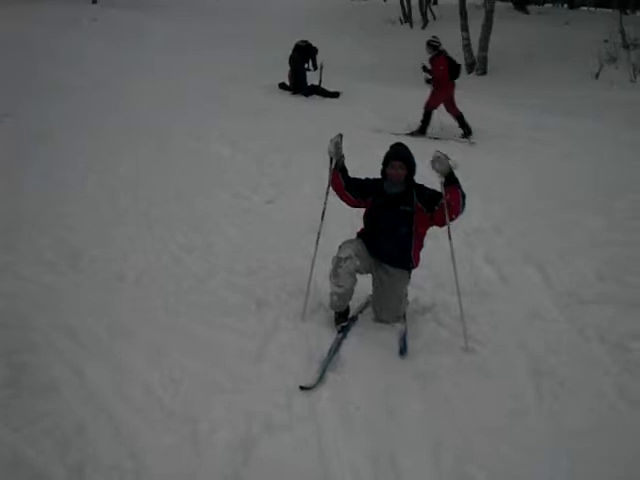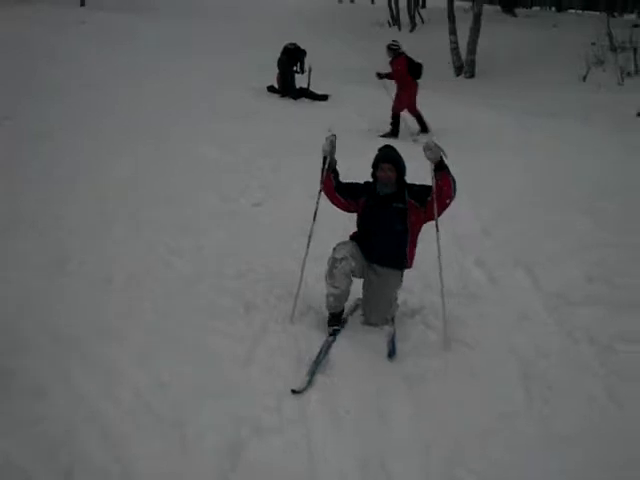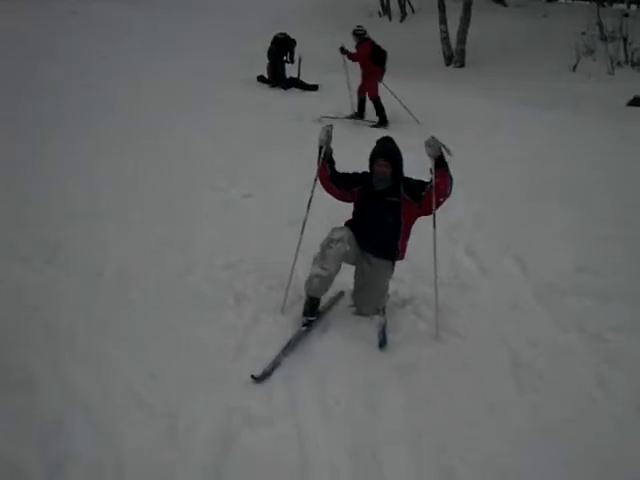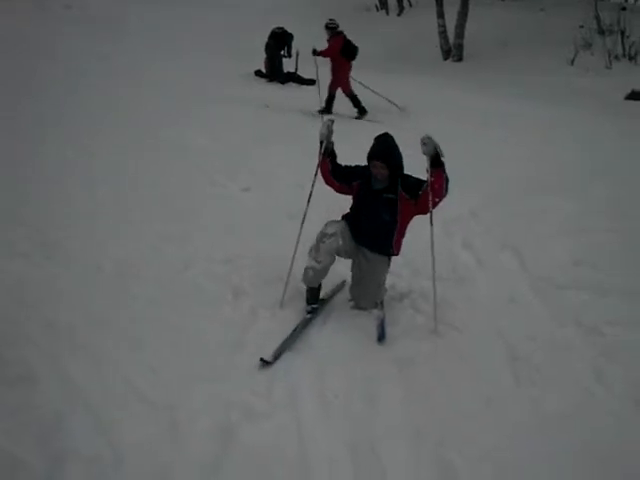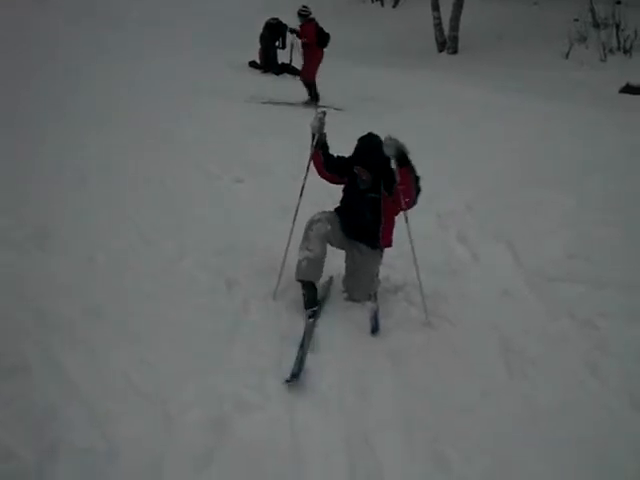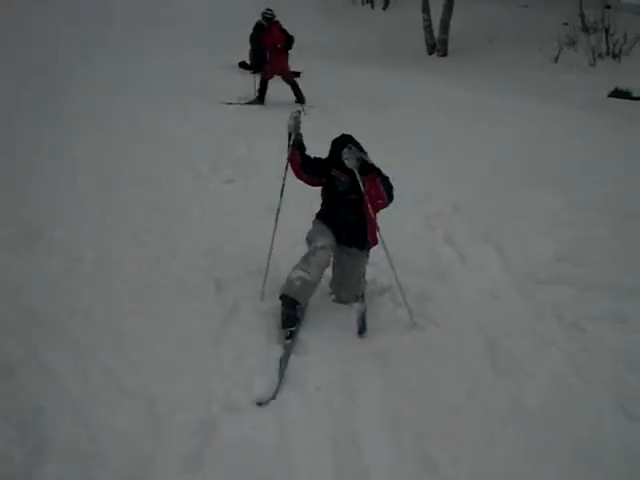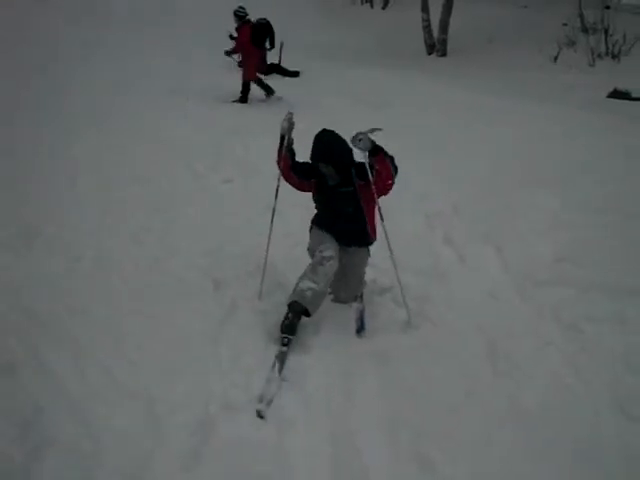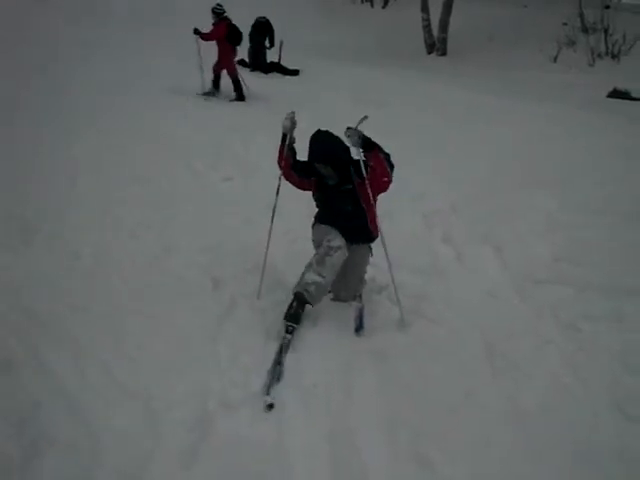
dt=0.3s
person 1, frame 1
left shoulder: (421, 197)
right shoulder: (374, 189)
left elbow: (452, 209)
right elbow: (346, 189)
left wrist: (447, 177)
right wrist: (337, 164)
left hip: (396, 266)
right hip: (367, 251)
left knee: (387, 318)
right knee: (346, 256)
left ankle: (395, 301)
right ankle: (340, 309)
person 1, frame 2
left shoulder: (413, 197)
right shoulder: (365, 192)
left elbow: (444, 196)
right elbow: (336, 193)
left wrist: (438, 165)
right wrist: (330, 165)
left hip: (389, 268)
right hip: (361, 255)
left knee: (376, 319)
right knee: (342, 257)
left ankle: (382, 308)
right ankle: (335, 310)
person 1, frame 3
left shoulder: (408, 191)
right shoulder: (361, 183)
left elbow: (439, 193)
right elbow: (332, 183)
left wrist: (438, 162)
right wrist: (326, 155)
left hip: (381, 259)
right hip: (354, 244)
left knee: (367, 311)
right knee: (337, 241)
left ankle: (374, 296)
right ankle: (313, 297)
person 1, frame 4
left shoulder: (406, 188)
right shoulder: (361, 177)
left elbow: (435, 194)
right elbow: (334, 176)
left wrist: (433, 160)
right wrist: (327, 147)
left hip: (377, 252)
right hip: (351, 235)
left knee: (365, 303)
right knee: (330, 235)
left ankle: (370, 290)
right ankle: (313, 285)
person 1, frame 5
left shoulder: (390, 183)
right shoulder: (351, 171)
left elbow: (409, 195)
right elbow: (326, 167)
left wrist: (401, 159)
right wrist: (319, 138)
left hip: (368, 244)
right hip: (342, 228)
left knee: (358, 296)
right knee: (318, 224)
left ankle: (366, 285)
right ankle: (308, 284)
person 1, frame 6
left shoulder: (367, 179)
right shoulder: (327, 172)
left elbow: (384, 197)
right elbow: (301, 165)
left wrist: (362, 167)
right wrist: (295, 138)
left hip: (355, 244)
right hip: (326, 228)
left knee: (346, 296)
right knee: (321, 250)
right ankle: (291, 301)
person 1, frame 7
left shoulder: (361, 175)
right shoulder: (316, 174)
left elbow: (388, 178)
right elbow: (290, 171)
left wrist: (373, 150)
right wrist: (286, 140)
left hip: (355, 242)
right hip: (324, 233)
left knee: (345, 297)
right knee: (327, 259)
left ankle: (350, 288)
right ankle: (297, 308)
person 1, frame 8
left shoulder: (360, 173)
right shoulder: (316, 174)
left elbow: (384, 173)
right elbow: (290, 170)
left wrist: (365, 145)
right wrist: (288, 138)
left hip: (358, 238)
right hip: (328, 229)
left knee: (345, 294)
right knee: (335, 250)
left ankle: (349, 287)
right ankle: (302, 298)
